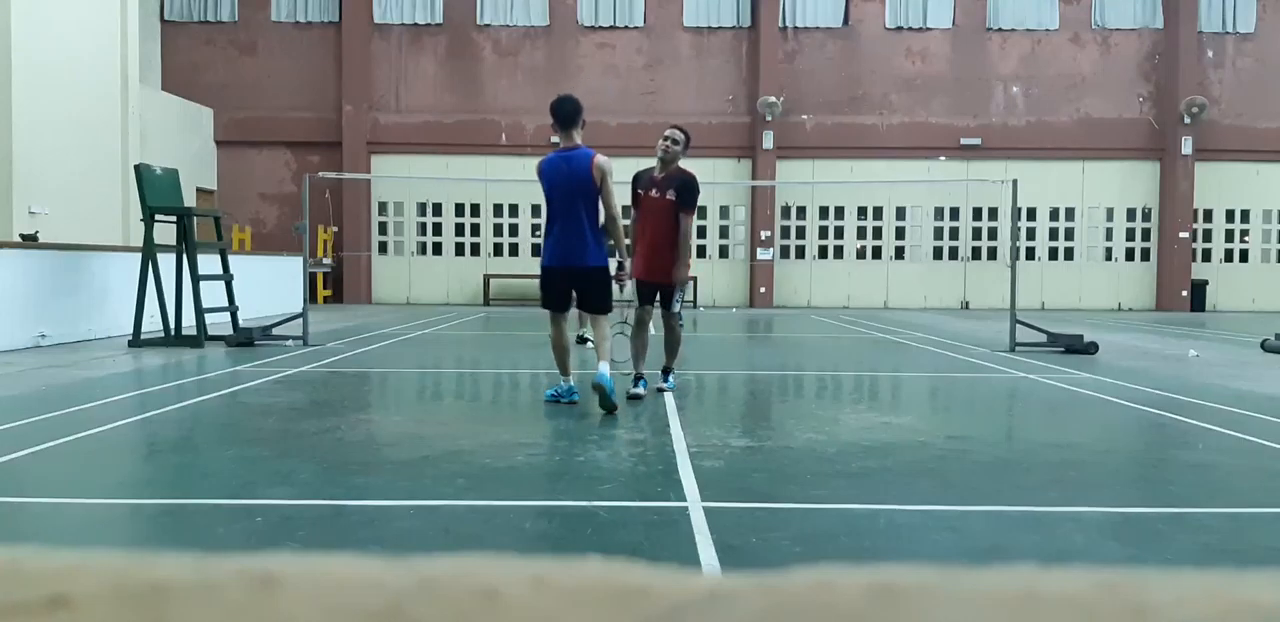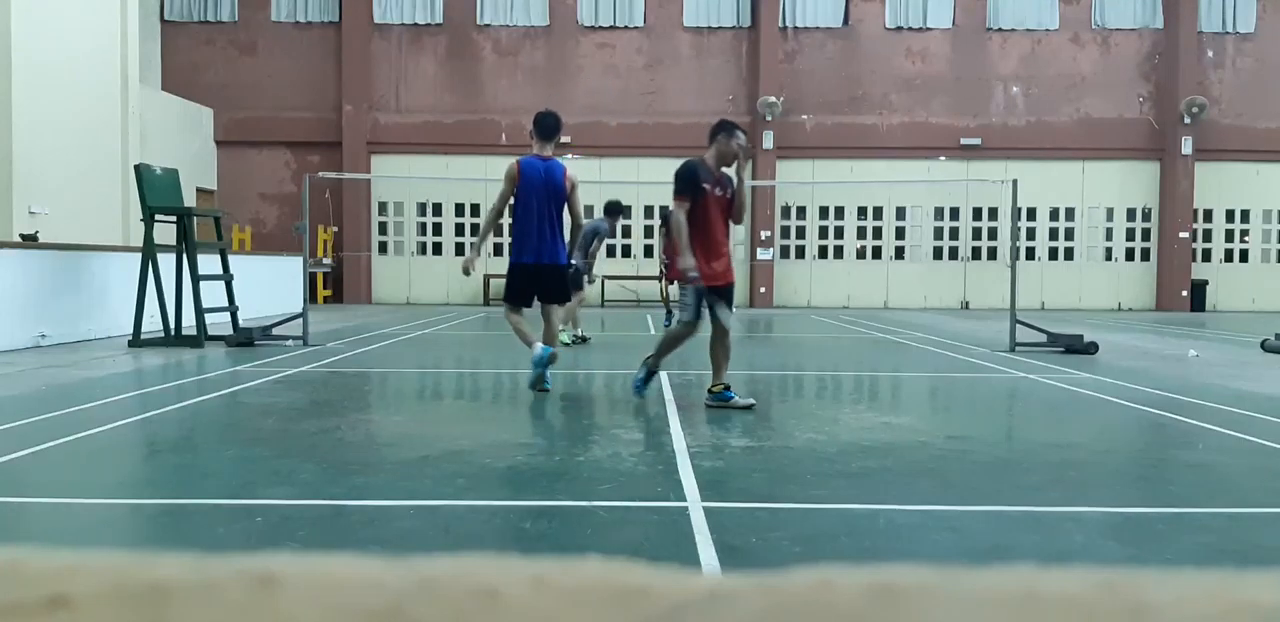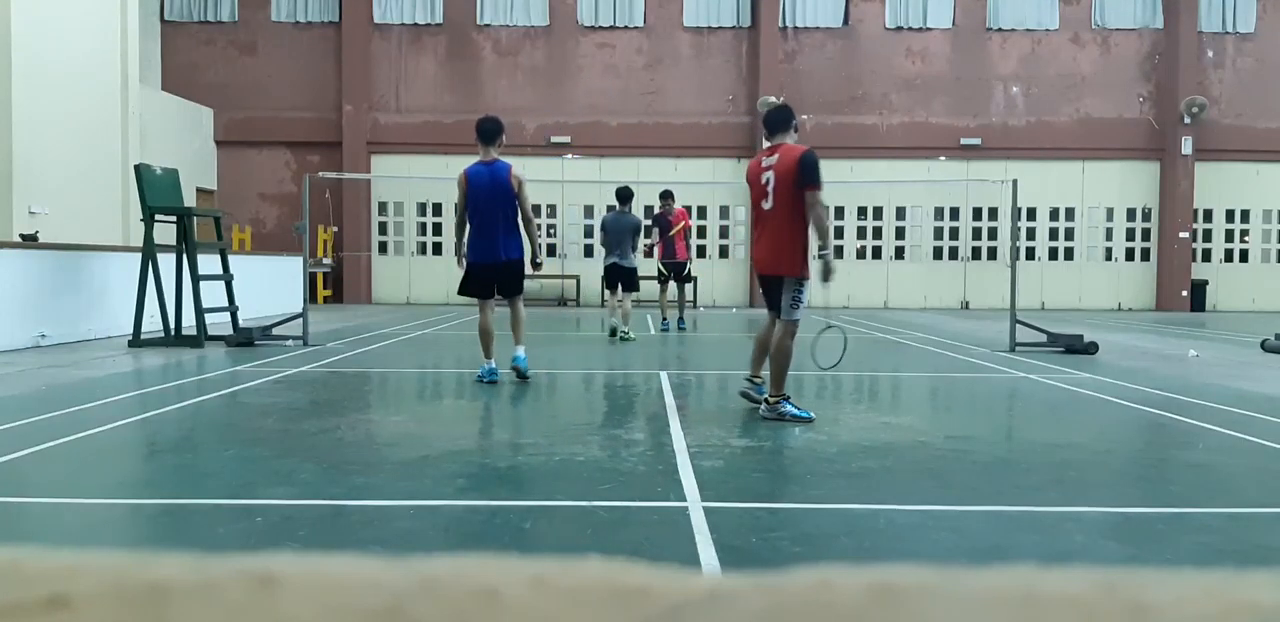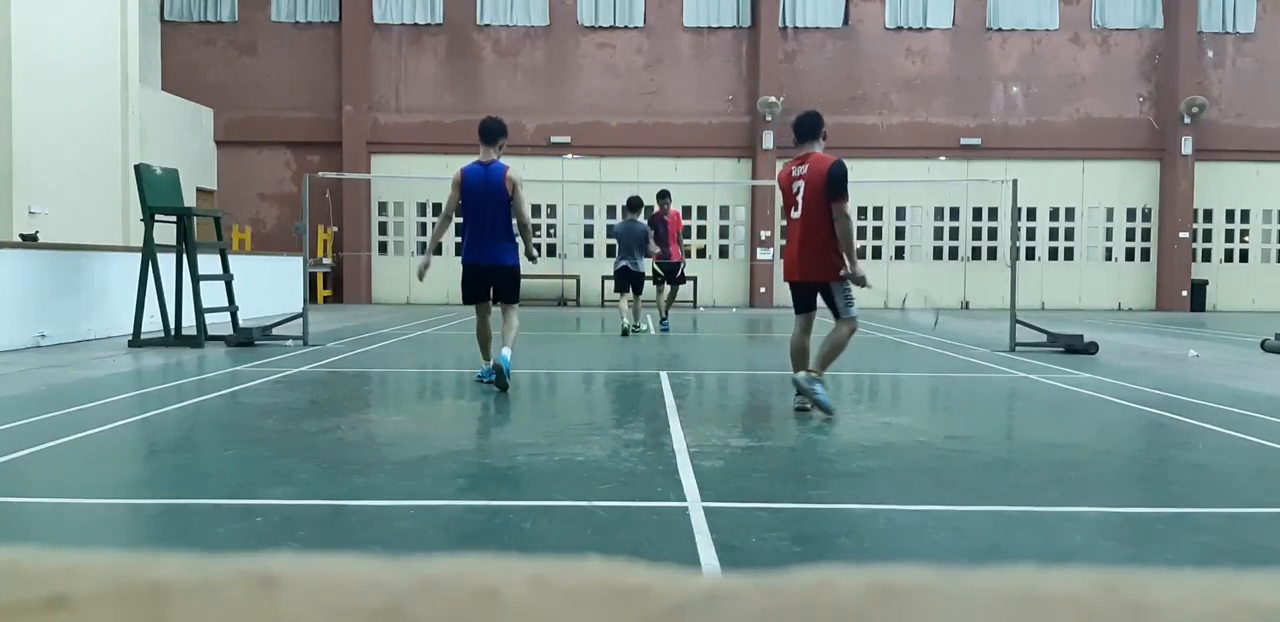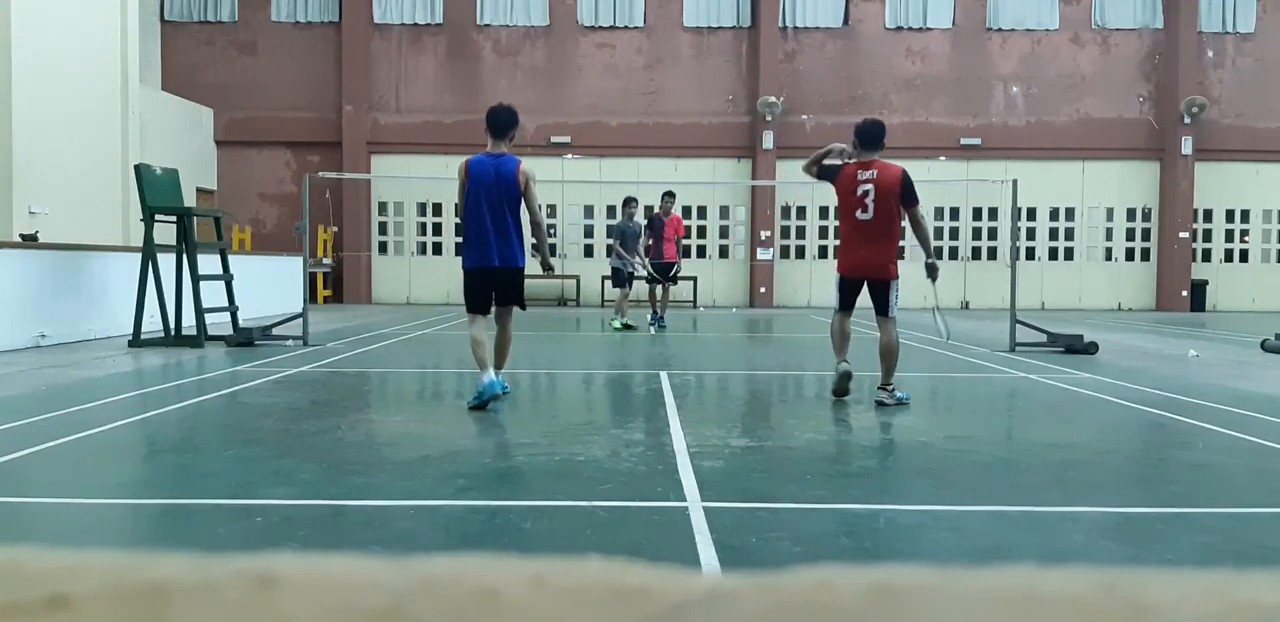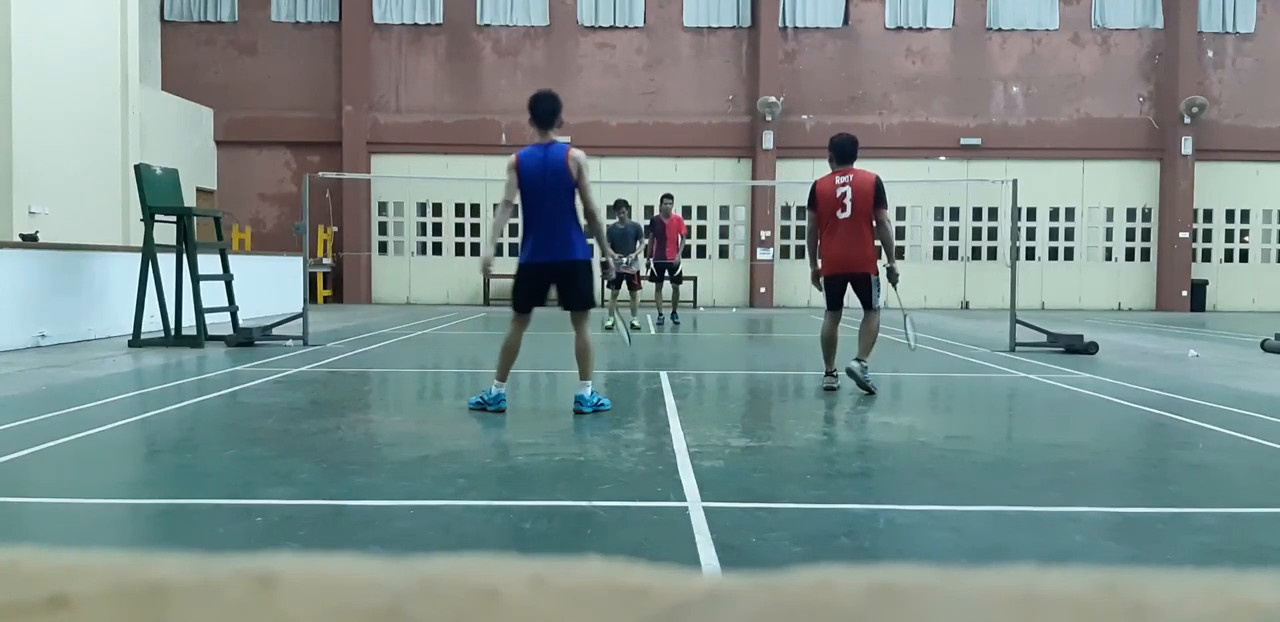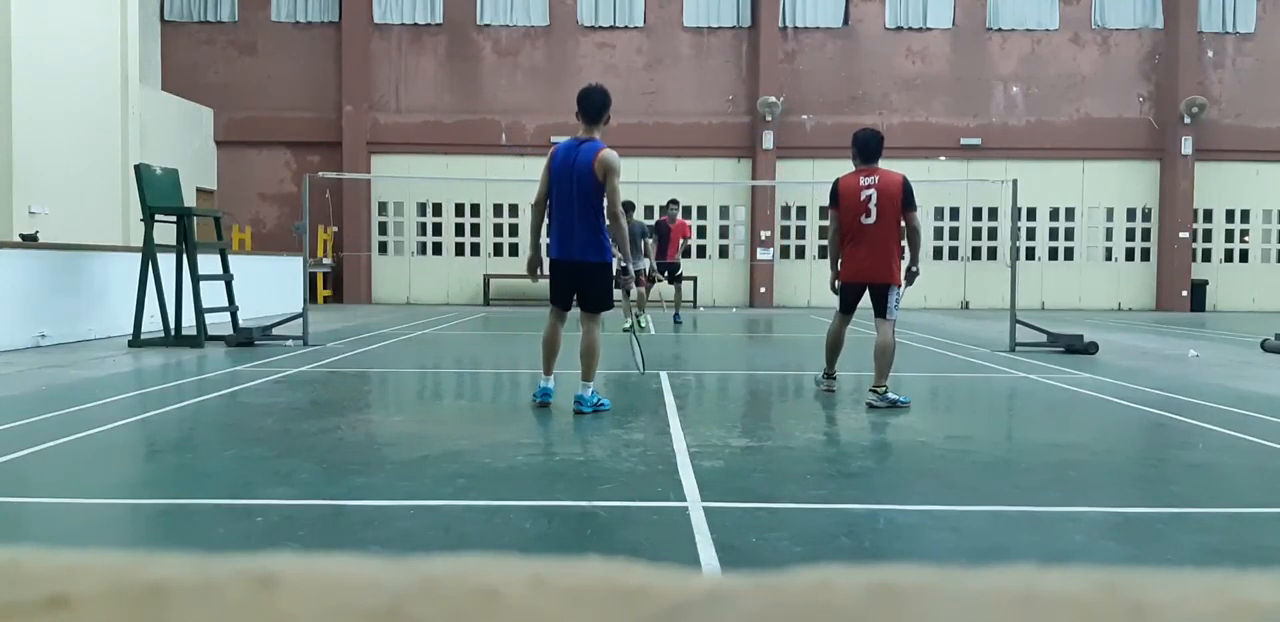
dt=0.7s
person 1, frame 1
left shoulder: (543, 166)
right shoulder: (600, 163)
right elbow: (612, 217)
right wrist: (623, 259)
left hip: (555, 259)
right hip: (593, 259)
left knee: (559, 321)
right knee: (599, 320)
left ankle: (566, 385)
right ankle: (602, 373)
person 1, frame 2
left shoulder: (517, 168)
right shoulder: (567, 175)
left elbow: (497, 211)
right elbow: (578, 222)
left wrist: (475, 249)
right wrist: (569, 255)
left hip: (524, 256)
right hip: (555, 257)
left knee: (513, 310)
right knee: (550, 313)
left ankle: (539, 350)
right ankle: (542, 373)
person 1, frame 3
left shoulder: (466, 176)
right shoulder: (513, 174)
left elbow: (461, 219)
right elbow: (527, 216)
left wrist: (459, 250)
right wrist: (535, 251)
left hip: (480, 254)
right hip: (511, 253)
left knee: (486, 309)
right knee: (516, 303)
left ankle: (489, 367)
right ankle: (519, 355)
person 1, frame 4
left shoulder: (462, 175)
right shoulder: (510, 175)
left elbow: (447, 216)
right elbow: (523, 219)
left wrist: (428, 253)
right wrist: (530, 248)
left hip: (473, 258)
right hip: (505, 257)
left knee: (482, 312)
right knee: (510, 310)
left ankle: (487, 367)
right ankle: (504, 355)
person 1, frame 5
left shoulder: (467, 167)
right shoulder: (522, 171)
left elbow: (462, 212)
right elbow: (536, 219)
right wrist: (545, 256)
left hip: (477, 259)
right hip: (511, 259)
left knee: (477, 321)
right knee: (504, 318)
left ankle: (489, 378)
right ankle: (497, 377)
person 1, frame 6
left shoulder: (517, 161)
right shoulder: (574, 157)
left elbow: (506, 205)
right elbow: (590, 210)
left wrist: (489, 247)
right wrist: (606, 252)
left hip: (534, 257)
right hip: (574, 255)
left knee: (519, 323)
right knee: (581, 323)
left ankle: (496, 392)
right ankle: (586, 394)
person 1, frame 7
left shoulder: (556, 152)
right shoulder: (606, 157)
left elbow: (539, 204)
right elbow: (614, 213)
left wrist: (534, 248)
right wrist: (628, 260)
left hip: (561, 252)
right hip: (593, 255)
left knee: (556, 316)
right knee: (590, 322)
left ankle: (546, 384)
right ankle: (586, 394)
person 2, frame 1
left shoulder: (686, 180)
right shoulder: (640, 178)
left elbow: (687, 224)
left wrist: (683, 264)
right wrist: (631, 256)
left hip: (673, 267)
right hip: (644, 265)
left knee: (671, 319)
right knee: (641, 317)
left ankle: (668, 371)
right ankle: (638, 377)
person 2, frame 2
left shoulder: (726, 180)
right shoulder: (691, 170)
left elbow: (737, 218)
right elbow: (678, 213)
left wrist: (741, 177)
right wrist: (685, 255)
left hip: (722, 268)
right hip: (694, 267)
left knee: (722, 326)
right knee: (688, 325)
left ankle: (719, 389)
right ankle: (651, 365)
person 2, frame 3
left shoulder: (755, 163)
right shoulder: (803, 156)
right elbow: (814, 207)
right wrist: (825, 251)
left hip: (762, 257)
right hip: (789, 258)
left knee: (774, 320)
right knee: (787, 326)
left ankle: (754, 379)
right ankle: (775, 400)
person 2, frame 4
left shoulder: (785, 172)
right shoulder: (832, 166)
right elbow: (841, 218)
right wrist: (853, 262)
left hip: (795, 263)
right hip: (826, 263)
left knee: (803, 324)
right knee: (847, 323)
left ankle: (803, 392)
right ankle: (812, 375)
person 2, frame 5
left shoulder: (841, 172)
right shoulder: (898, 175)
left elbow: (808, 167)
right elbow: (916, 220)
left wrist: (830, 151)
right wrist: (930, 256)
left hip: (849, 263)
right hip: (884, 265)
left knee: (841, 315)
right knee: (886, 323)
left ankle: (842, 364)
right ankle: (886, 388)
person 2, frame 6
left shoulder: (819, 186)
right shoulder: (872, 181)
left elbow: (812, 230)
right elbow: (883, 224)
left wrist: (814, 265)
right wrist: (891, 262)
left hip: (831, 263)
right hip: (863, 261)
left knee: (832, 316)
right knee: (872, 312)
left ankle: (830, 373)
right ankle: (860, 362)
person 2, frame 7
left shoulder: (841, 184)
right shoulder: (899, 182)
left elbow: (834, 231)
right elbow: (913, 226)
left wrist: (834, 268)
right wrist: (914, 262)
left hip: (852, 269)
right hip: (886, 270)
left knee: (841, 319)
right knee: (885, 326)
left ankle: (828, 375)
right ankle: (878, 390)
